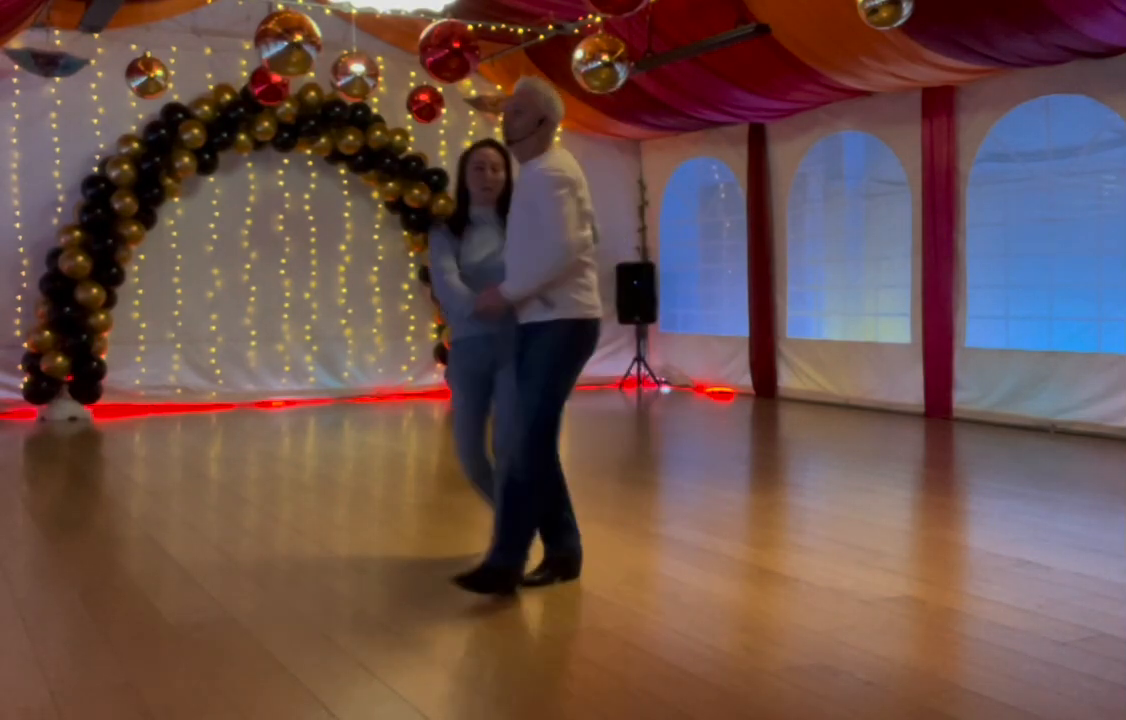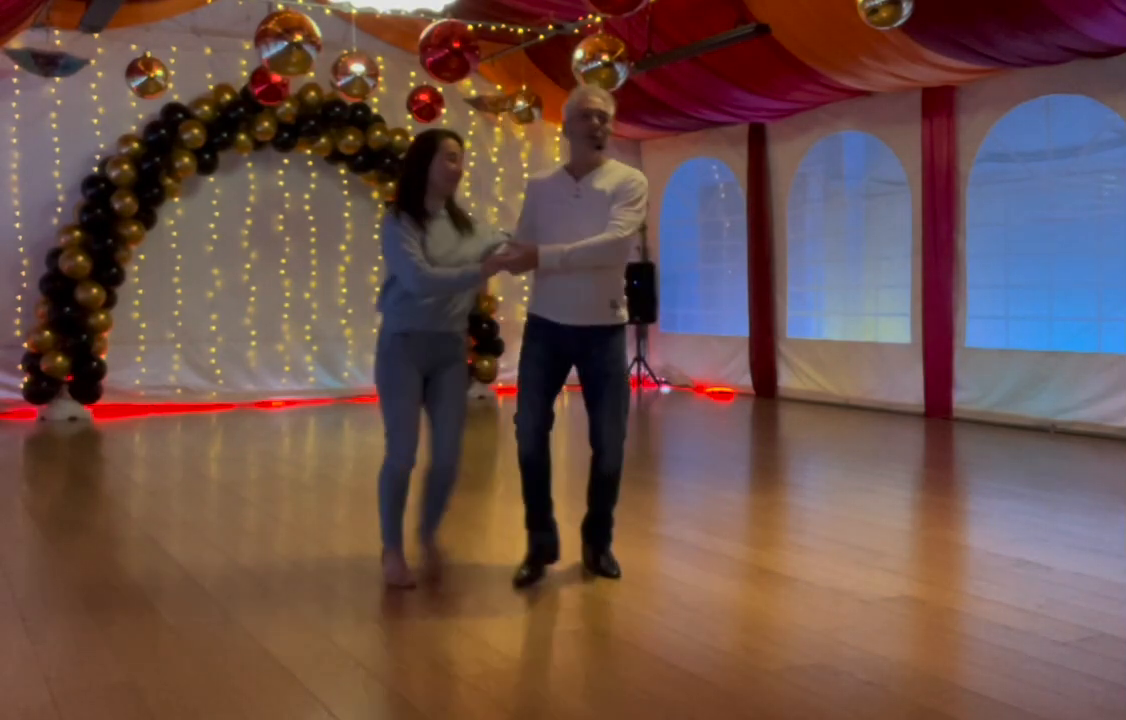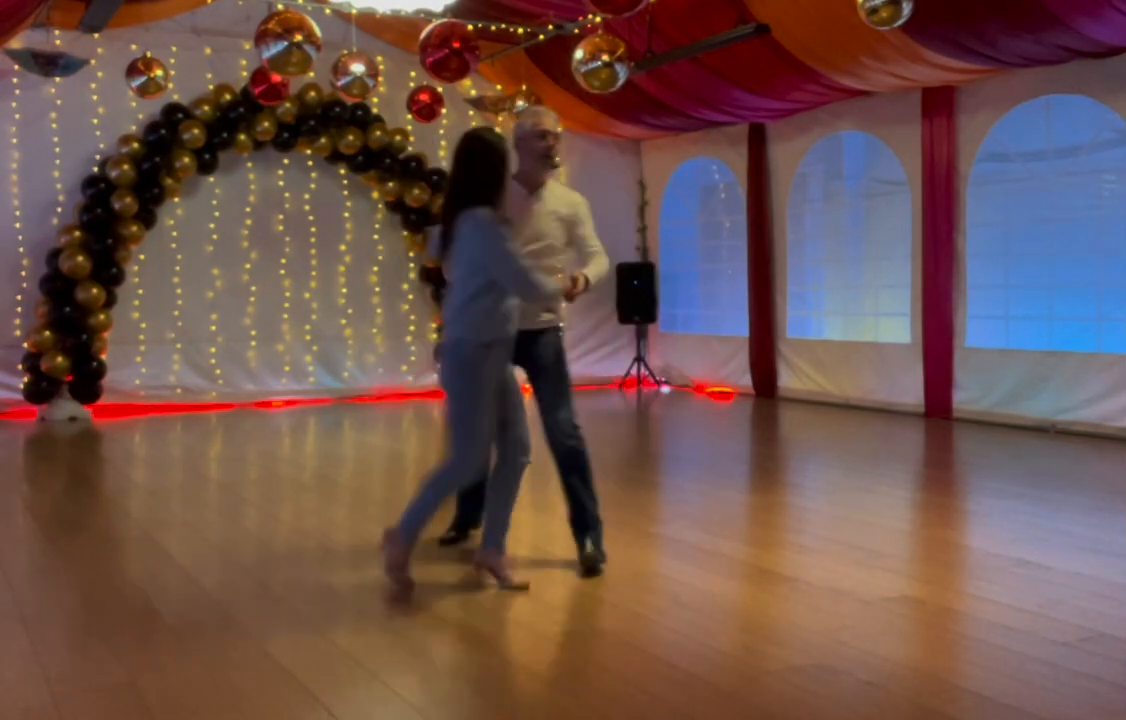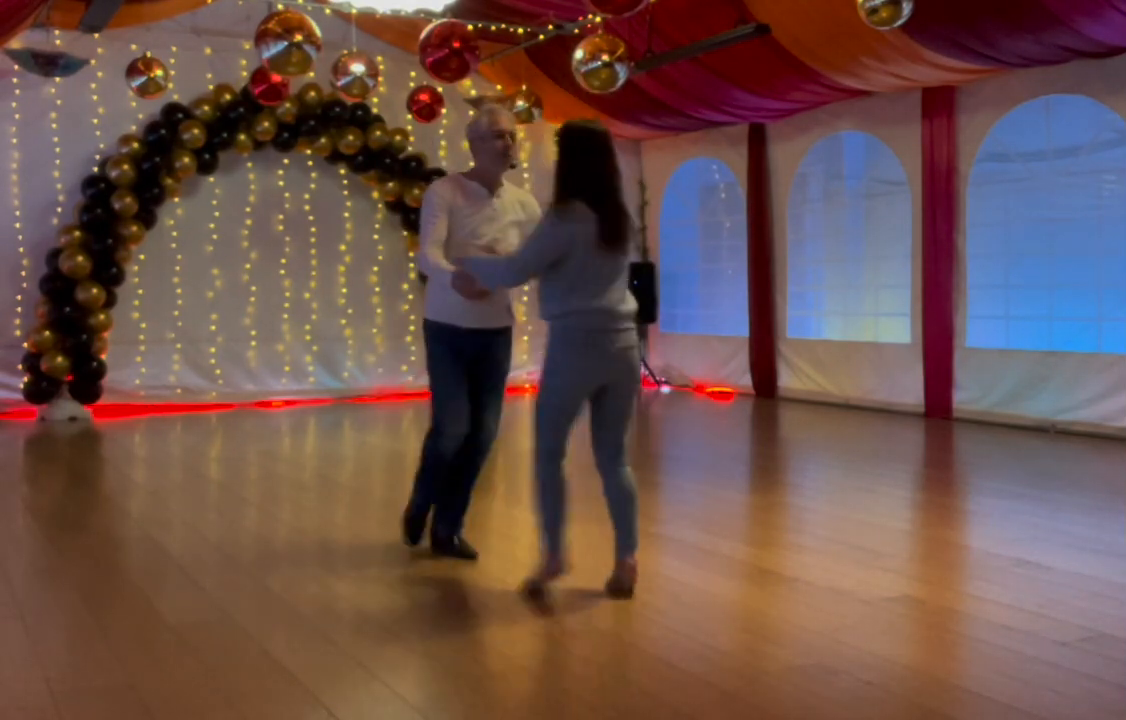
dt=0.5s
person 1, frame 1
left shoulder: (547, 172)
right shoulder: (544, 172)
left elbow: (566, 250)
left wrist: (507, 292)
left hip: (563, 323)
right hip: (542, 323)
left knee: (532, 438)
right knee: (532, 437)
left ankle: (506, 560)
right ankle: (562, 551)
person 1, frame 2
left shoulder: (630, 182)
right shoulder: (540, 188)
left elbow: (614, 245)
right elbow: (520, 249)
left wrist: (542, 257)
left hip: (605, 329)
right hip: (546, 326)
left knee: (609, 439)
right knee: (529, 430)
left ankle: (598, 542)
right ankle: (541, 543)
person 1, frame 3
left shoulder: (571, 203)
left elbow: (597, 257)
left wrist: (583, 278)
left hip: (541, 330)
left knee: (563, 427)
left ankle: (588, 534)
right ankle: (467, 516)
person 1, frame 4
left shoulder: (524, 202)
right shoulder: (444, 193)
right elbow: (427, 255)
right wrist: (453, 279)
left hip: (497, 331)
right hip: (448, 327)
left knee: (481, 432)
right knee: (450, 428)
left ankle: (448, 525)
right ankle: (420, 503)
person 2, frame 1
right shoulder: (448, 233)
right elbow: (445, 284)
left hip: (516, 344)
right hip: (469, 348)
left knee: (507, 443)
right knee: (469, 452)
person 2, frame 2
left shoulder: (464, 225)
right shoulder: (398, 222)
left elbow: (497, 253)
right elbow: (418, 280)
right wrist: (481, 272)
left hip: (449, 348)
right hip: (402, 345)
left knee: (448, 454)
right knee: (402, 453)
left ankle: (428, 534)
right ankle: (392, 548)
person 2, frame 3
left shoulder: (463, 220)
right shoulder: (485, 221)
left elbow: (465, 266)
right elbow: (527, 286)
right wrist: (560, 285)
left hip: (488, 354)
right hip: (473, 354)
left knee: (516, 451)
right knee: (467, 462)
left ankle: (491, 550)
right ankle: (401, 539)
person 2, frame 4
left shoulder: (568, 215)
right shoulder: (614, 217)
left elbow: (516, 271)
left wrist: (471, 264)
right wrist: (495, 258)
left hip: (575, 346)
right hip: (622, 346)
left knee: (549, 450)
right knee: (612, 457)
left ankle: (553, 554)
right ankle: (625, 561)
